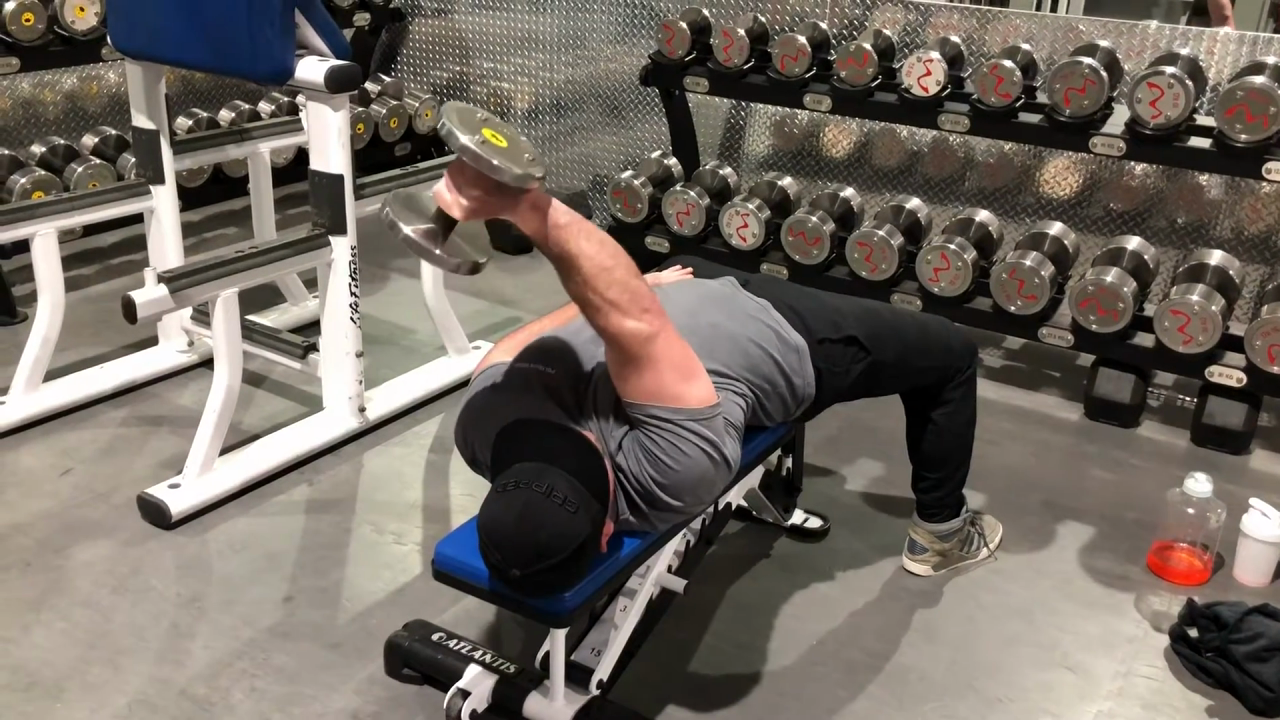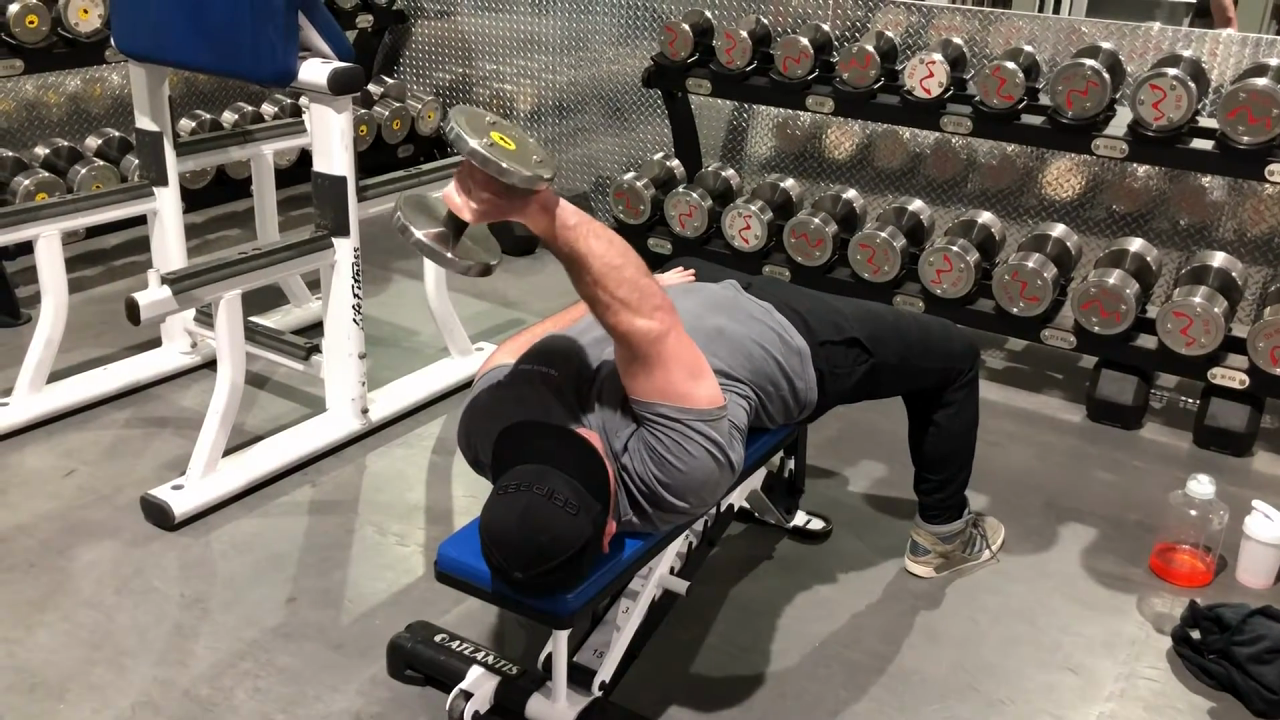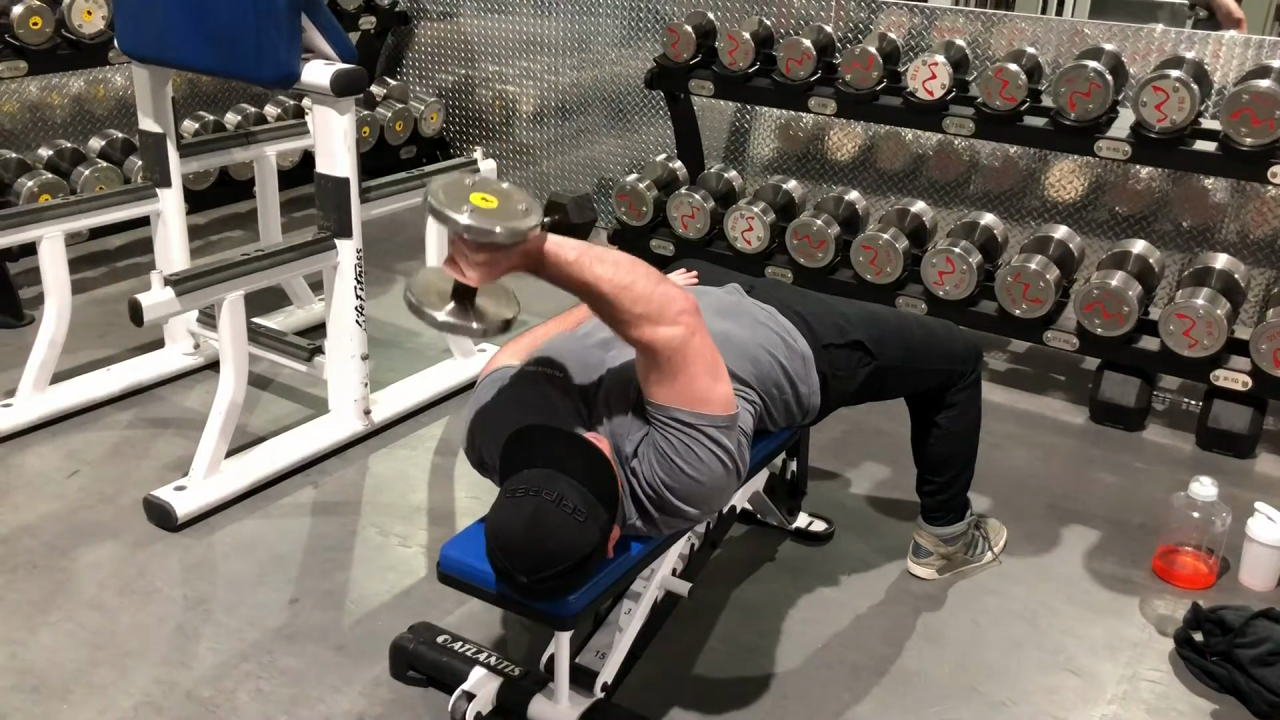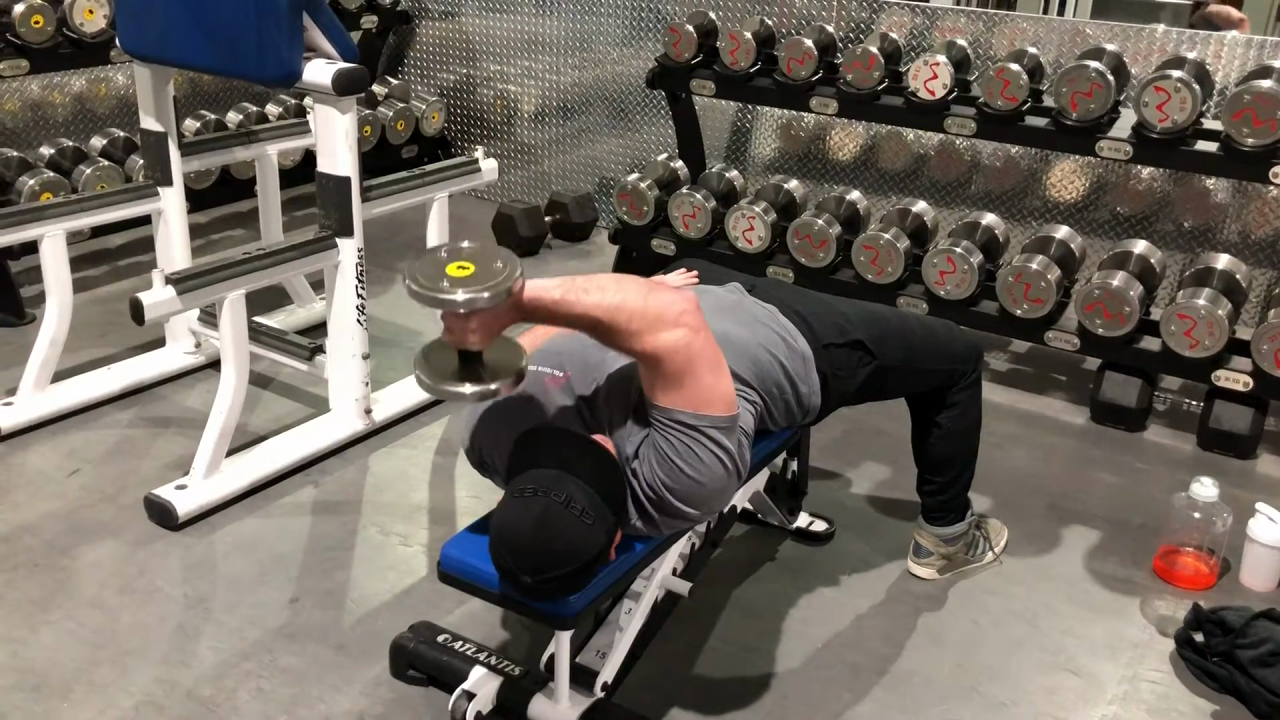
dt=0.4s
person 1, frame 1
left shoulder: (481, 425)
right shoulder: (673, 473)
left elbow: (508, 349)
right elbow: (635, 322)
left wrist: (612, 291)
right wrist: (522, 207)
right knee: (951, 354)
right ankle: (939, 533)
person 1, frame 2
left shoulder: (483, 425)
right shoulder: (676, 472)
left elbow: (508, 353)
right elbow: (645, 321)
left wrist: (602, 296)
right wrist: (531, 207)
right knee: (953, 356)
right ankle: (942, 534)
person 1, frame 3
left shoulder: (489, 427)
right shoulder: (680, 480)
left elbow: (510, 354)
right elbow: (670, 324)
left wrist: (604, 300)
right wrist: (526, 251)
right knee: (956, 357)
right ankle: (944, 537)
person 1, frame 4
left shoulder: (490, 431)
right shoulder: (677, 484)
left elbow: (512, 348)
right elbow: (672, 322)
right wrist: (513, 300)
right knee: (957, 357)
right ankle: (944, 537)
